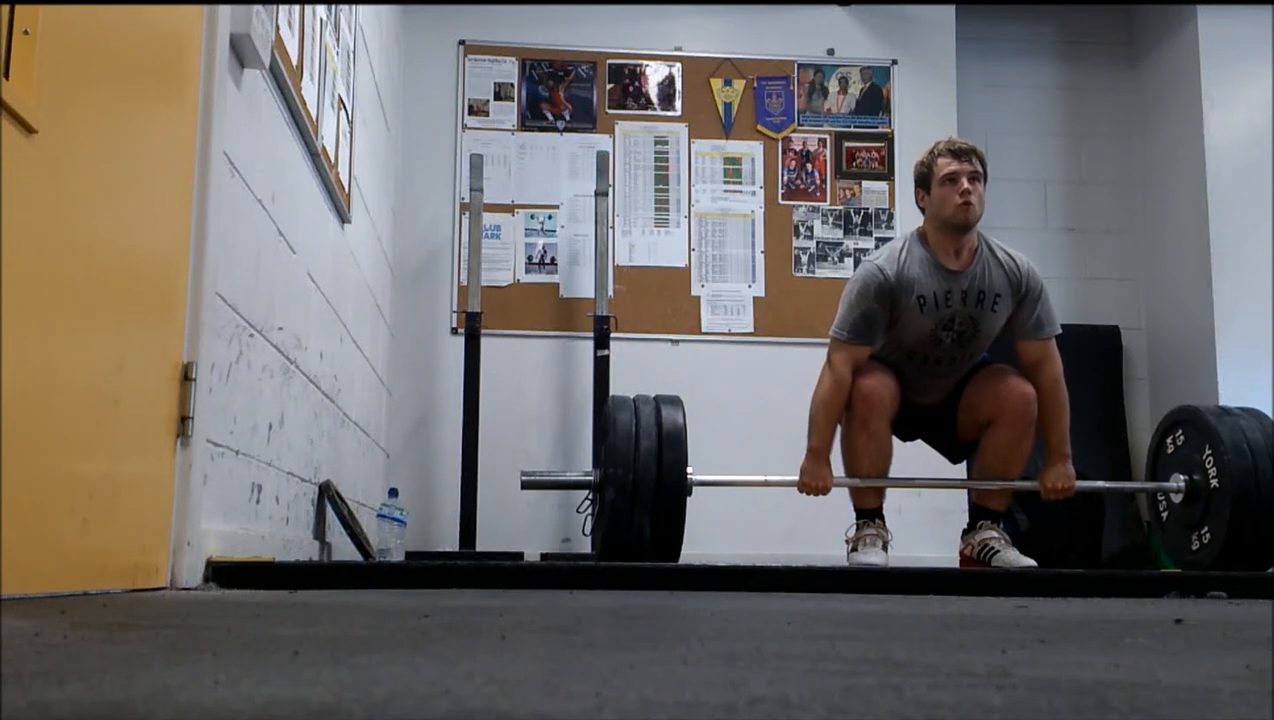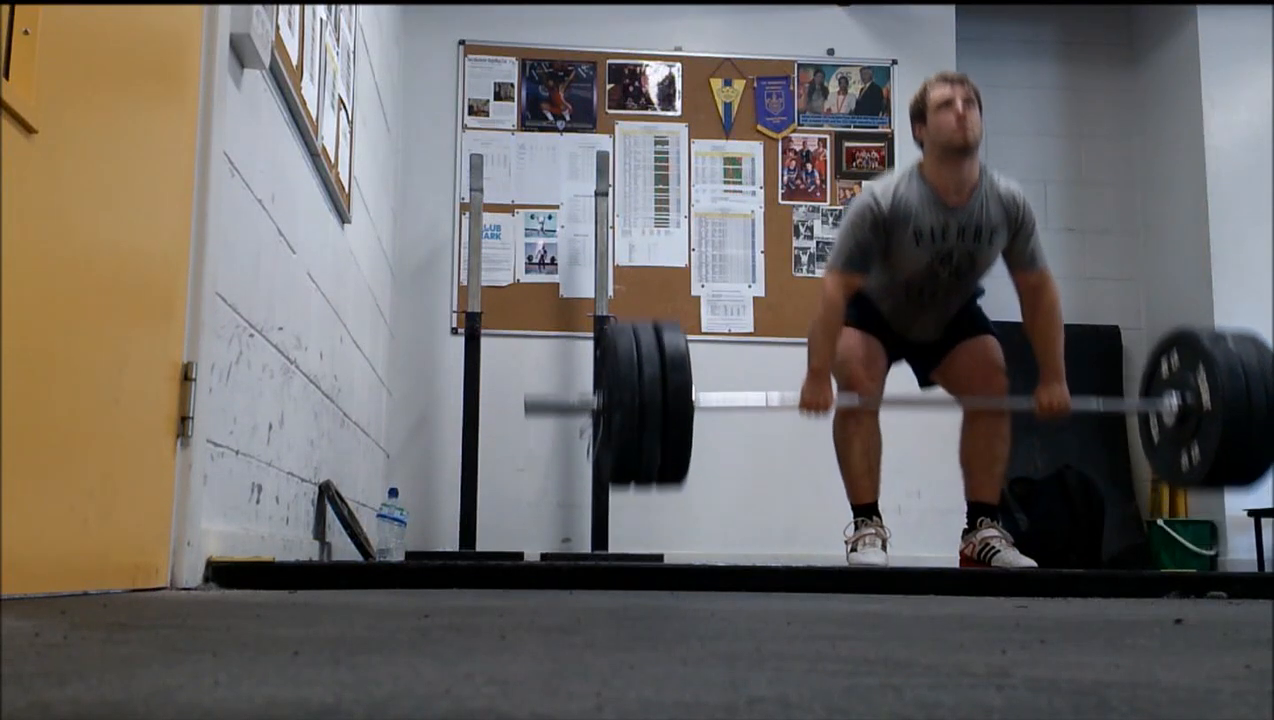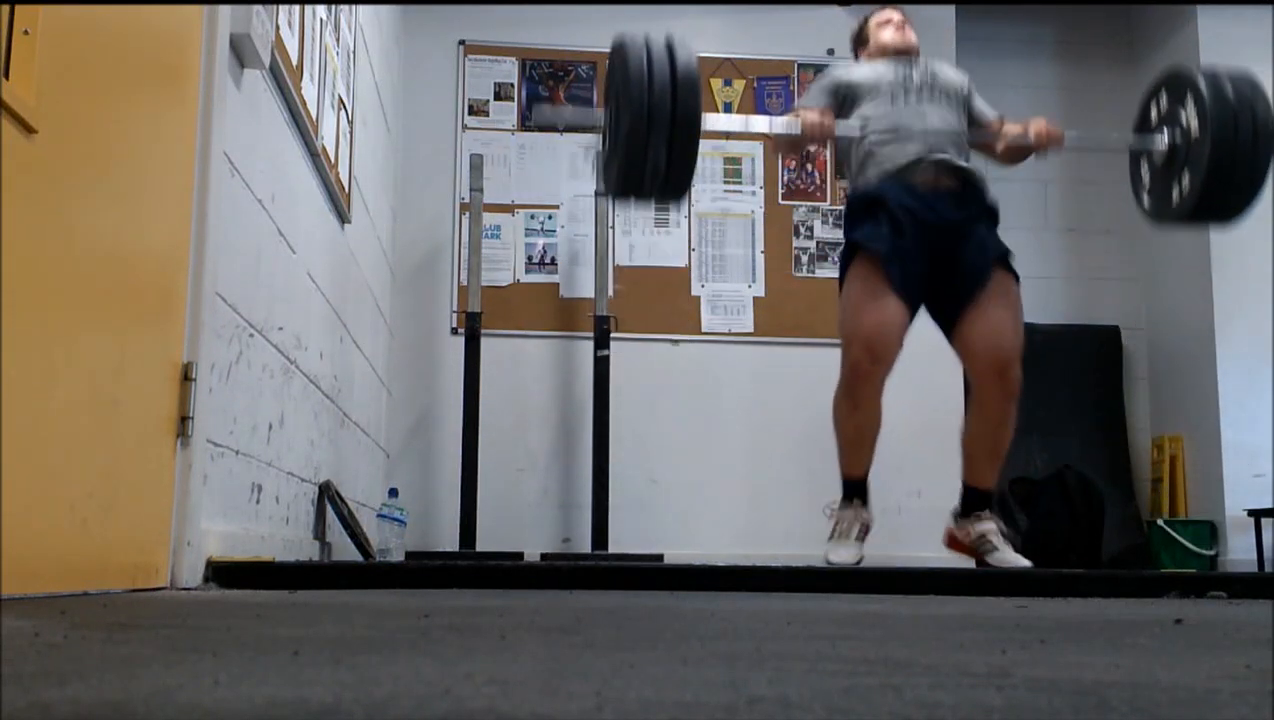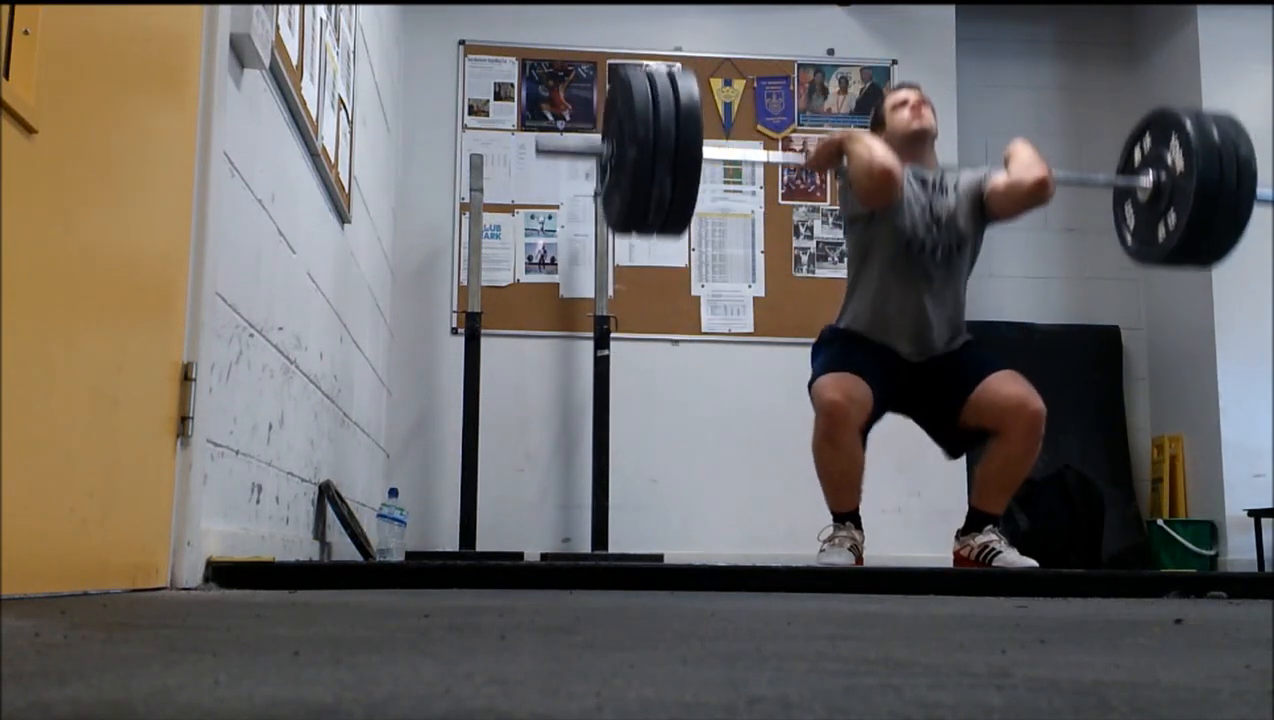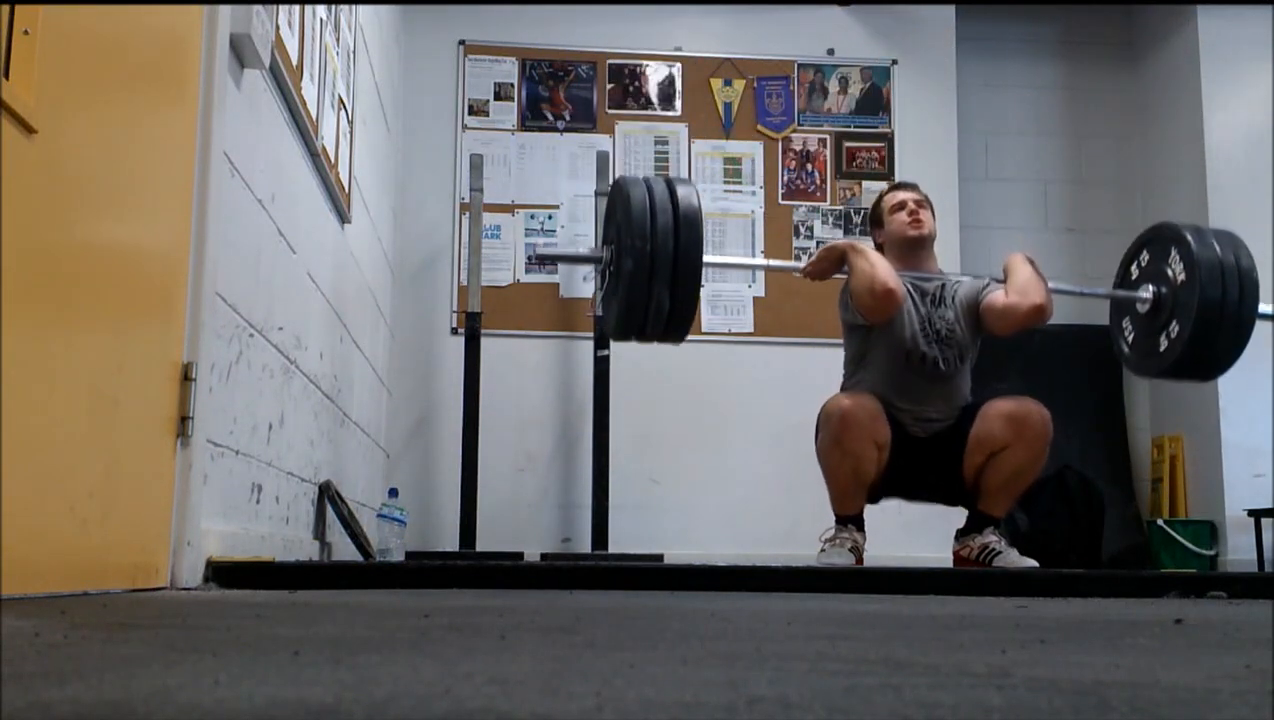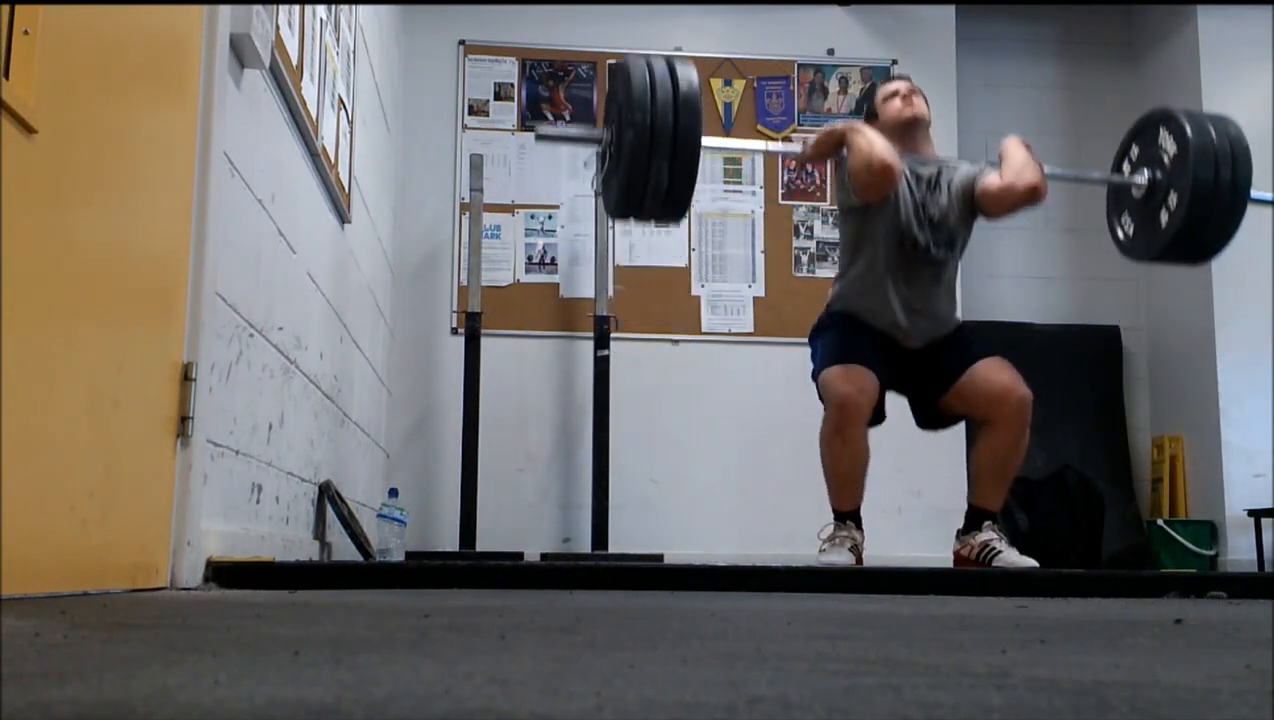
dt=0.5s
person 1, frame 1
left shoulder: (1015, 273)
right shoulder: (885, 271)
left elbow: (1045, 365)
right elbow: (839, 365)
left wrist: (1059, 459)
right wrist: (816, 457)
left hip: (957, 394)
right hip: (889, 391)
left knee: (1020, 397)
right knee: (867, 390)
left ankle: (983, 532)
right ankle: (868, 530)
person 1, frame 2
left shoulder: (1008, 204)
right shoulder: (884, 201)
left elbow: (1038, 292)
right elbow: (836, 289)
left wrist: (1053, 379)
right wrist: (818, 377)
left hip: (949, 315)
right hip: (873, 311)
left knee: (991, 388)
right knee: (858, 384)
left ankle: (983, 532)
right ankle: (867, 529)
person 1, frame 3
left shoulder: (953, 78)
right shoulder: (848, 76)
left elbow: (997, 139)
right elbow: (799, 131)
left wrist: (1031, 135)
right wrist: (805, 125)
left hip: (963, 219)
right hip: (887, 209)
left knee: (999, 366)
right knee: (866, 360)
left ankle: (974, 519)
right ankle: (851, 514)
person 1, frame 4
left shoulder: (970, 188)
right shoulder: (868, 185)
left elbow: (1036, 183)
right elbow: (883, 170)
left wrist: (1019, 149)
right wrist: (849, 141)
left hip: (945, 351)
right hip: (867, 342)
left knee: (1025, 410)
right knee: (837, 403)
left ankle: (977, 534)
right ankle: (844, 532)
person 1, frame 5
left shoulder: (967, 295)
right shoulder: (865, 285)
left elbow: (1032, 308)
right elbow: (886, 294)
left wrist: (1018, 265)
right wrist: (849, 251)
left hip: (945, 438)
right hip: (870, 427)
left knee: (1031, 421)
right knee: (848, 413)
left ankle: (977, 537)
right ankle: (847, 536)
person 1, frame 6
left shoulder: (963, 179)
right shoulder: (863, 167)
left elbow: (1026, 188)
right elbow: (883, 167)
left wrist: (1012, 145)
right wrist: (845, 133)
left hip: (935, 334)
right hip: (859, 326)
left knee: (1011, 398)
right knee: (847, 399)
left ankle: (977, 534)
right ankle: (845, 532)
